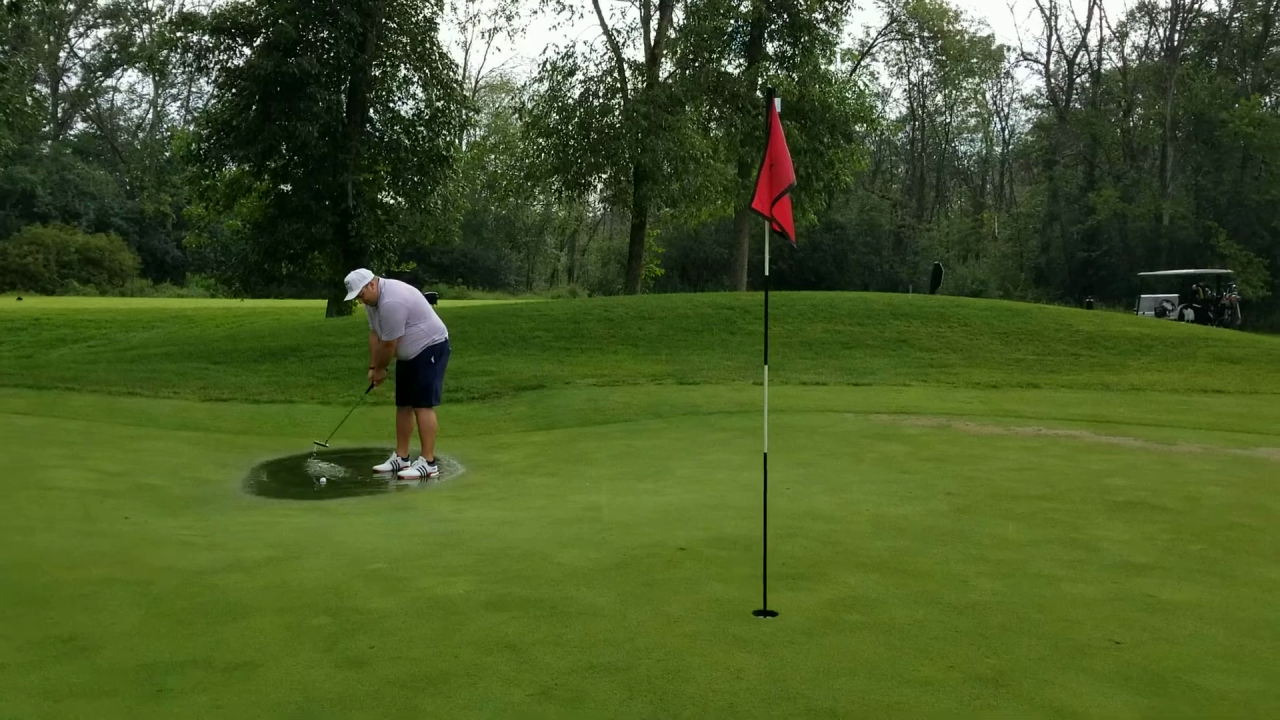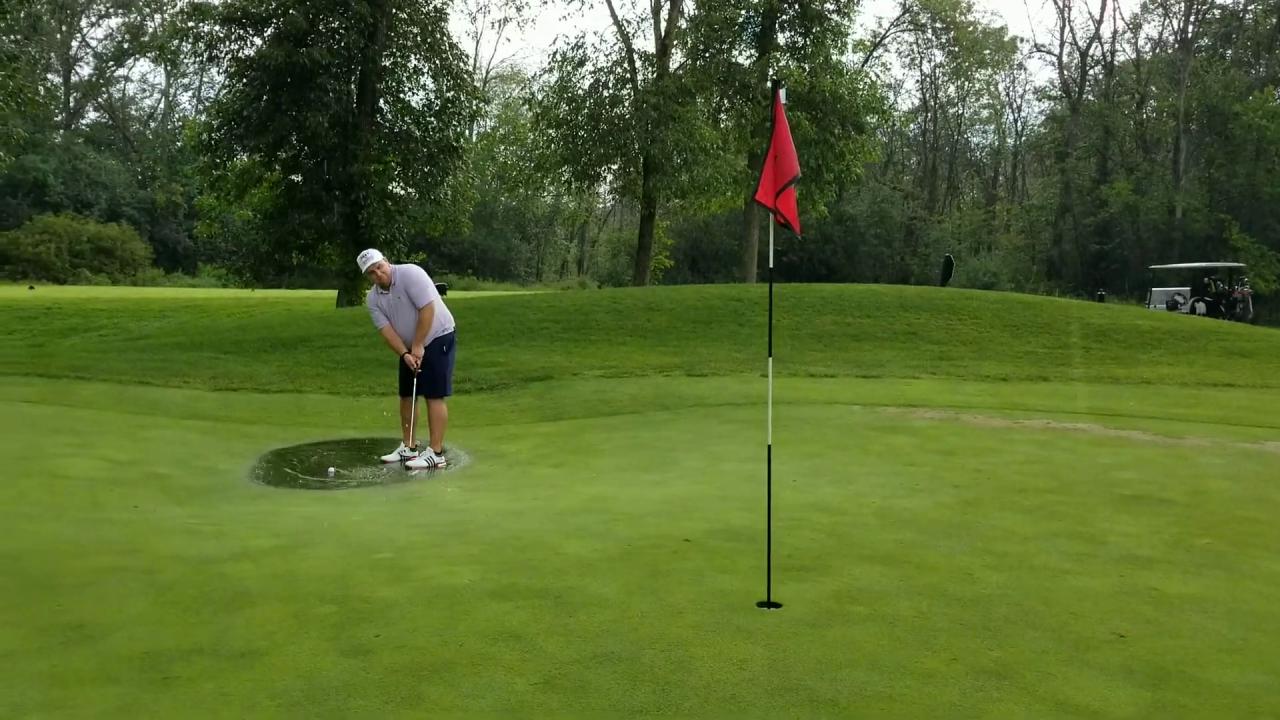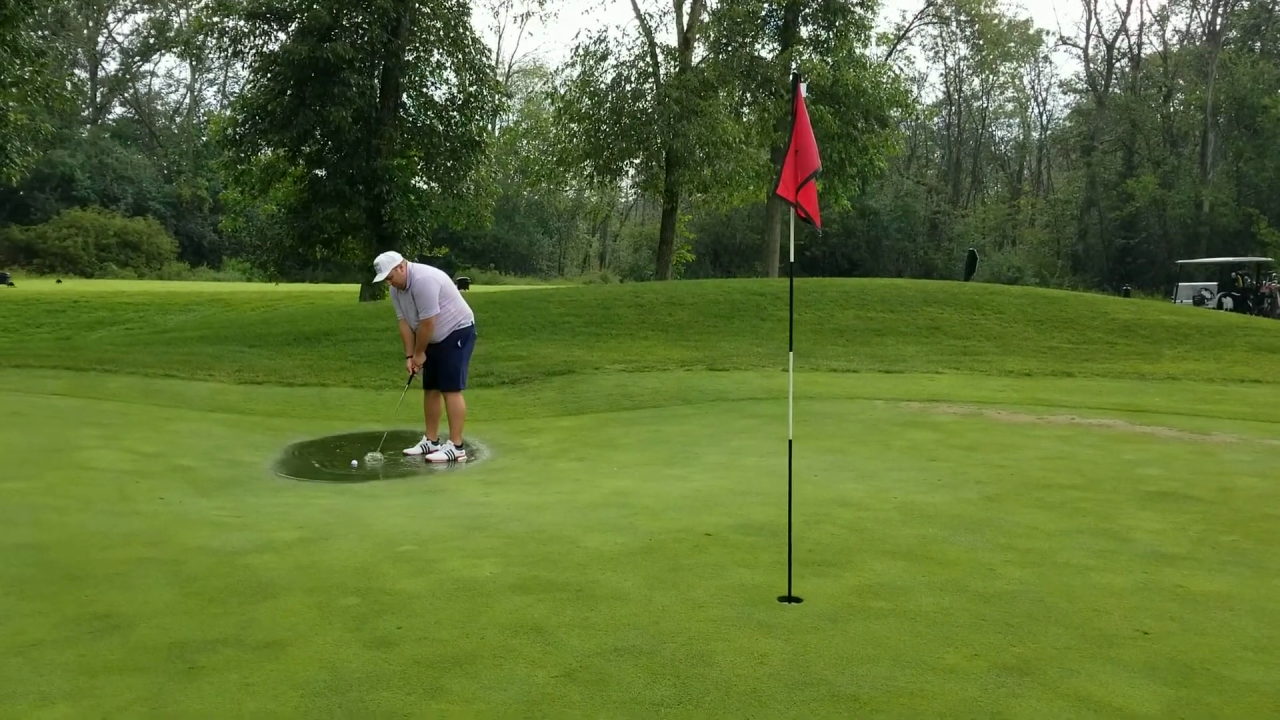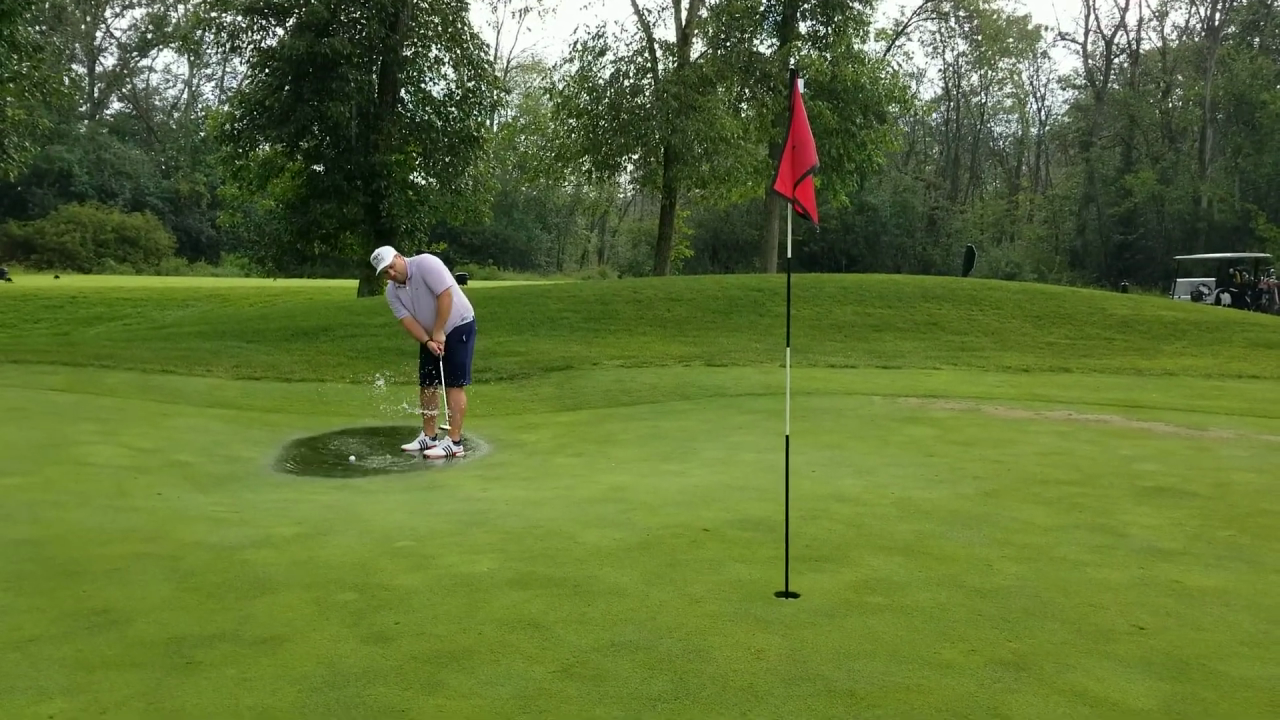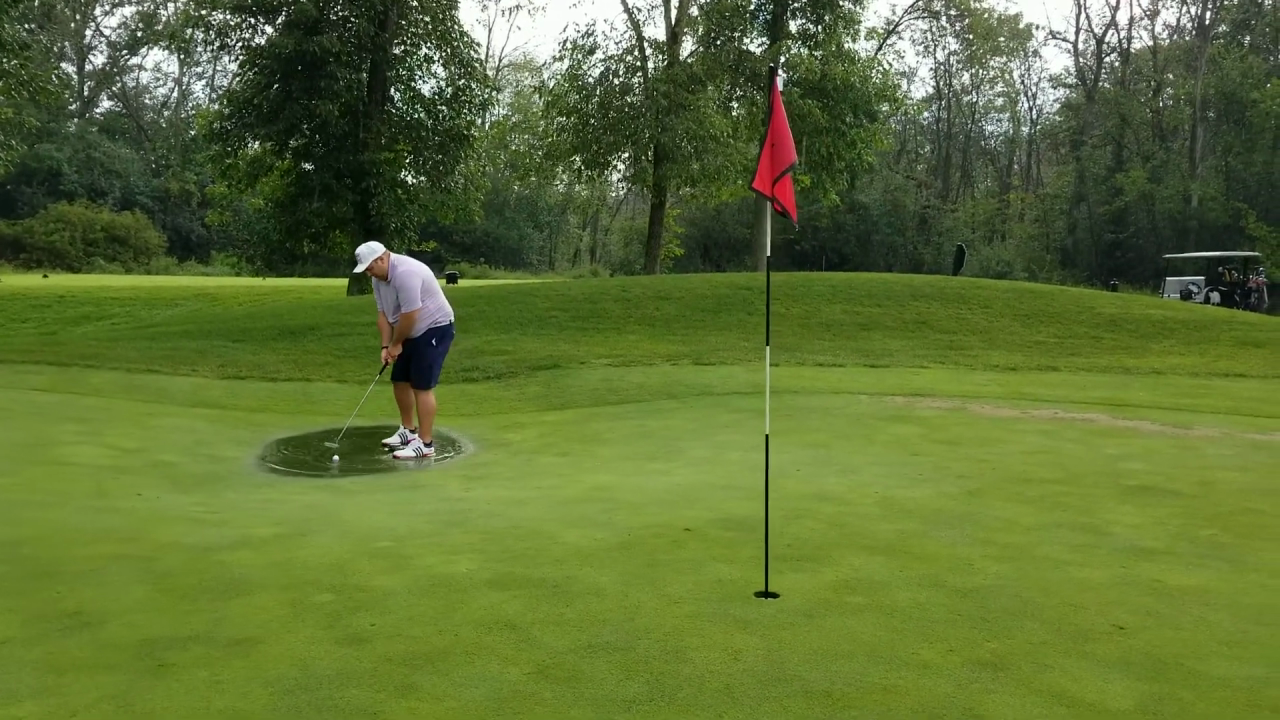
dt=1s
person 1, frame 1
left shoulder: (392, 302)
right shoulder: (373, 300)
left elbow: (388, 344)
right elbow: (375, 335)
left wrist: (380, 369)
right wrist: (372, 367)
left hip: (431, 349)
right hip: (409, 355)
left knee: (423, 405)
right knee: (404, 405)
left ankle: (428, 463)
right ankle: (401, 458)
person 1, frame 2
left shoulder: (410, 274)
right shoulder: (372, 298)
left elbow: (427, 309)
right elbow: (386, 329)
left wrist: (419, 346)
right wrist: (405, 353)
left hip: (438, 339)
right hip: (409, 347)
left knee: (434, 396)
right knee: (406, 396)
left ankle: (436, 453)
right ankle: (409, 448)
person 1, frame 3
left shoulder: (423, 280)
right shoulder: (396, 288)
left elbow: (427, 323)
right elbow: (404, 322)
left wrist: (419, 353)
right wrist: (409, 355)
left hip: (457, 333)
right hip: (435, 339)
left knee: (451, 389)
right knee: (431, 389)
left ankle: (456, 446)
right ankle: (431, 441)
person 1, frame 4
left shoulder: (425, 264)
right shoulder: (392, 291)
left elbow: (445, 295)
right elbow: (407, 320)
left wrist: (439, 332)
right wrist: (428, 341)
left hip: (458, 328)
right hip: (431, 336)
left knee: (454, 385)
right knee: (427, 385)
left ankle: (454, 442)
right ankle: (429, 436)
person 1, frame 5
left shoulder: (406, 273)
right shoulder: (379, 278)
left elbow: (409, 316)
right elbow: (383, 313)
left wrist: (395, 344)
right wrist: (385, 346)
left hip: (434, 329)
right hip: (412, 333)
left knee: (422, 387)
right knee: (400, 381)
left ankle: (425, 444)
right ankle: (409, 431)
